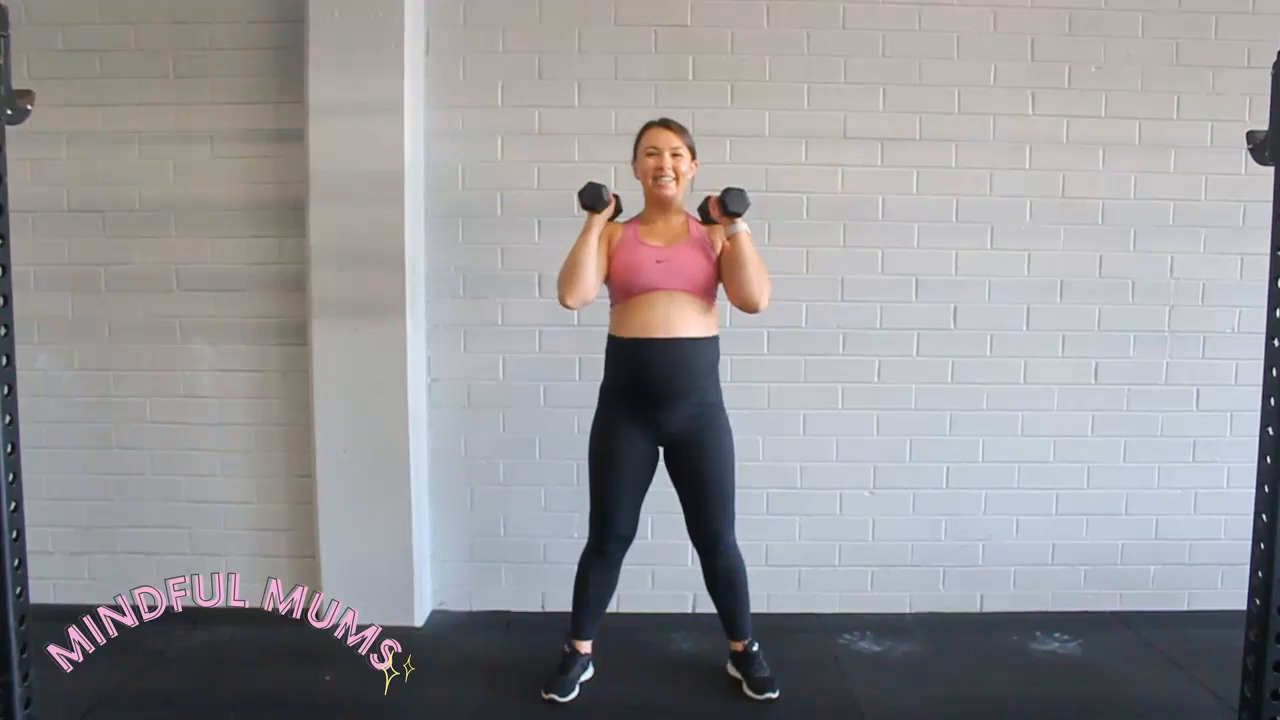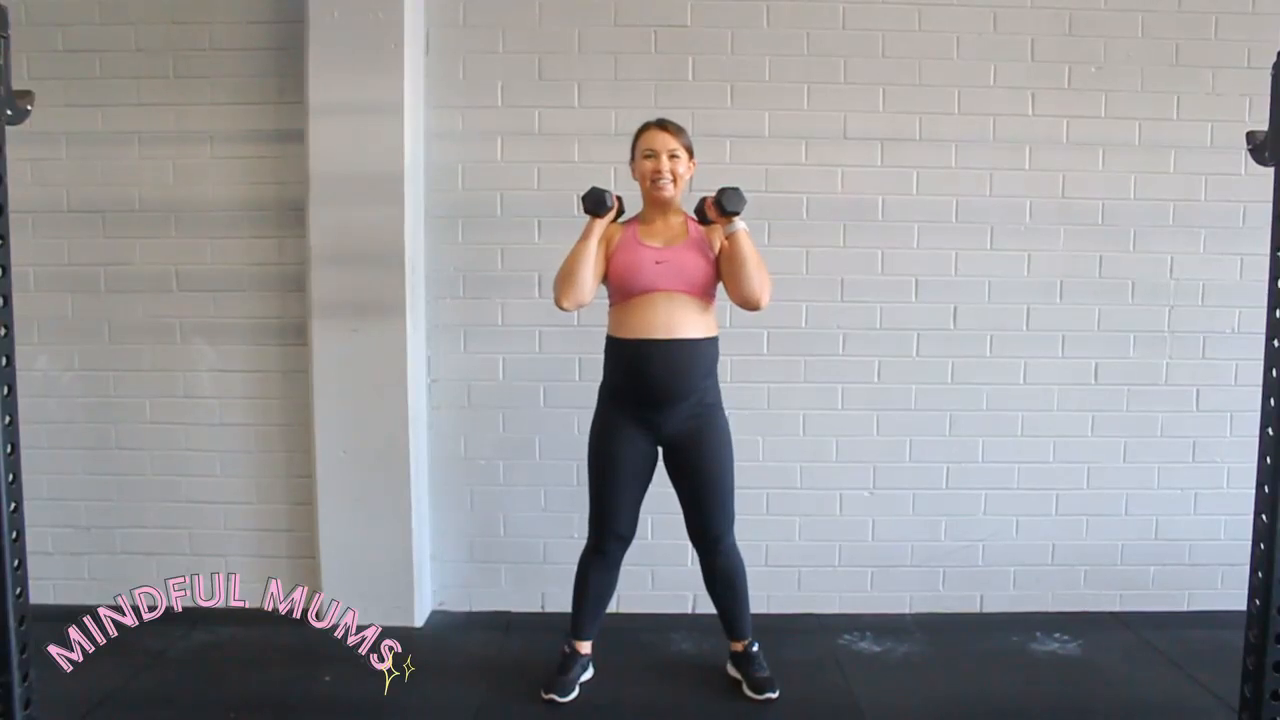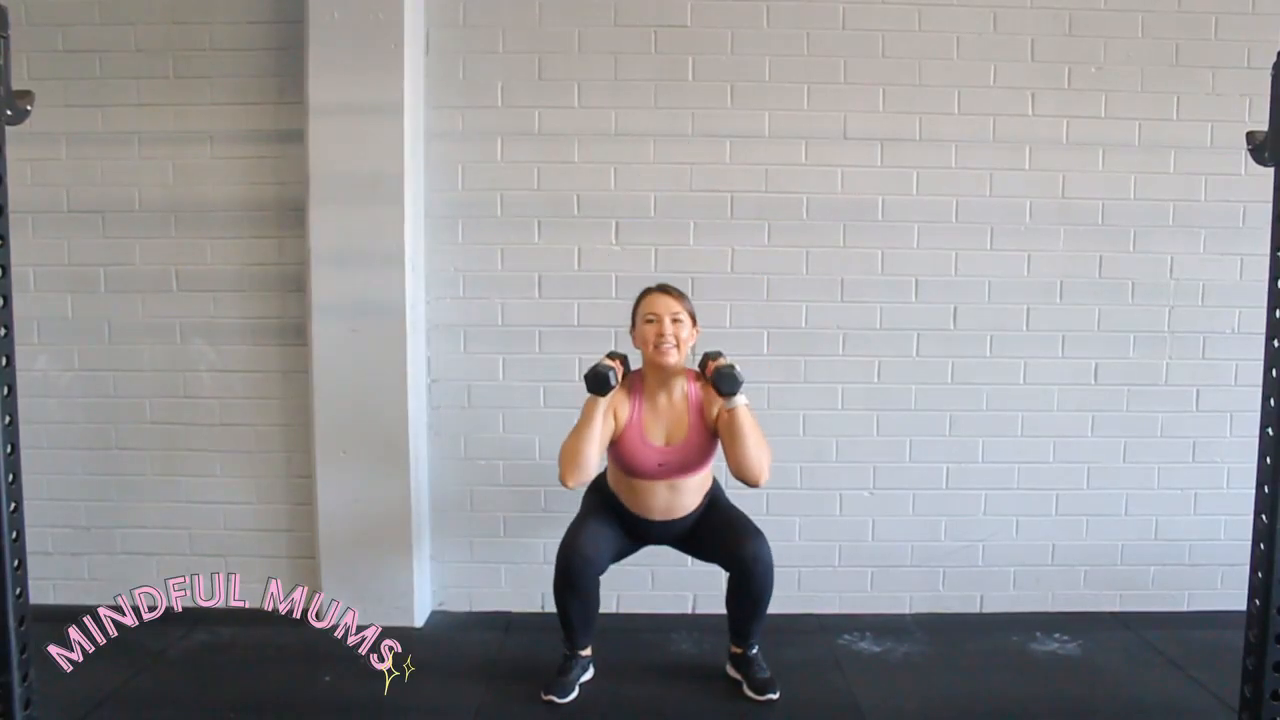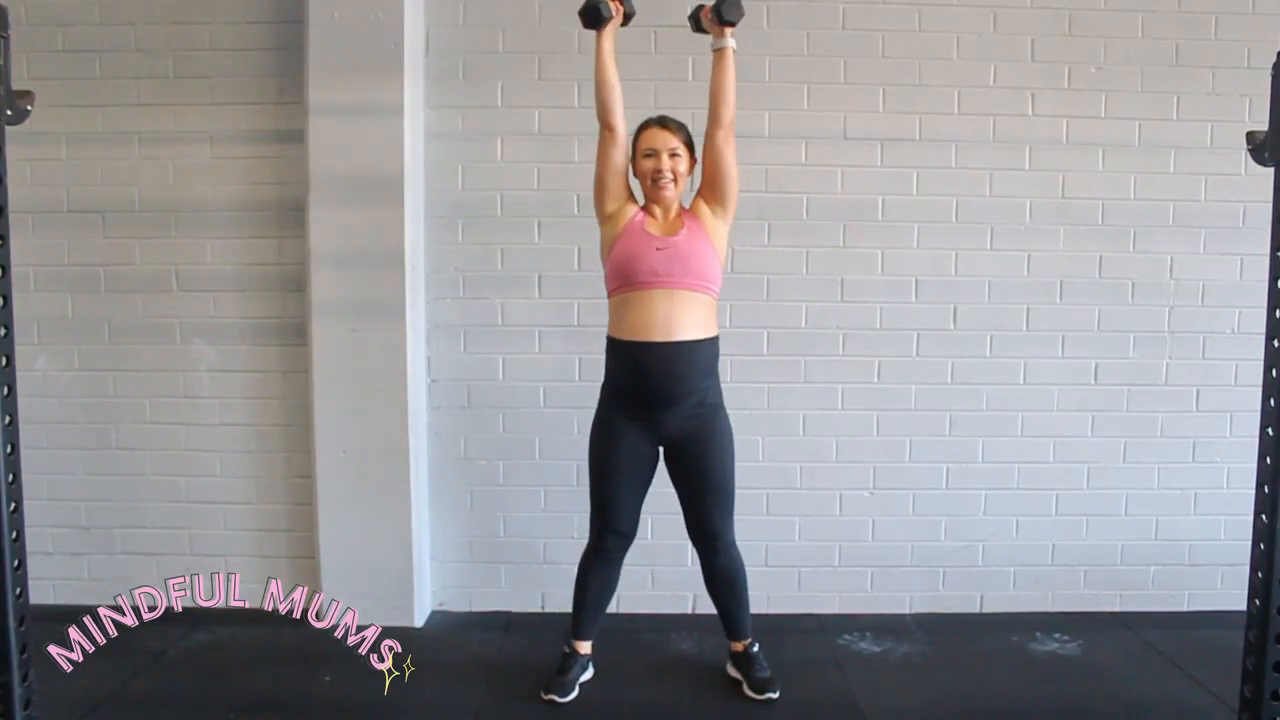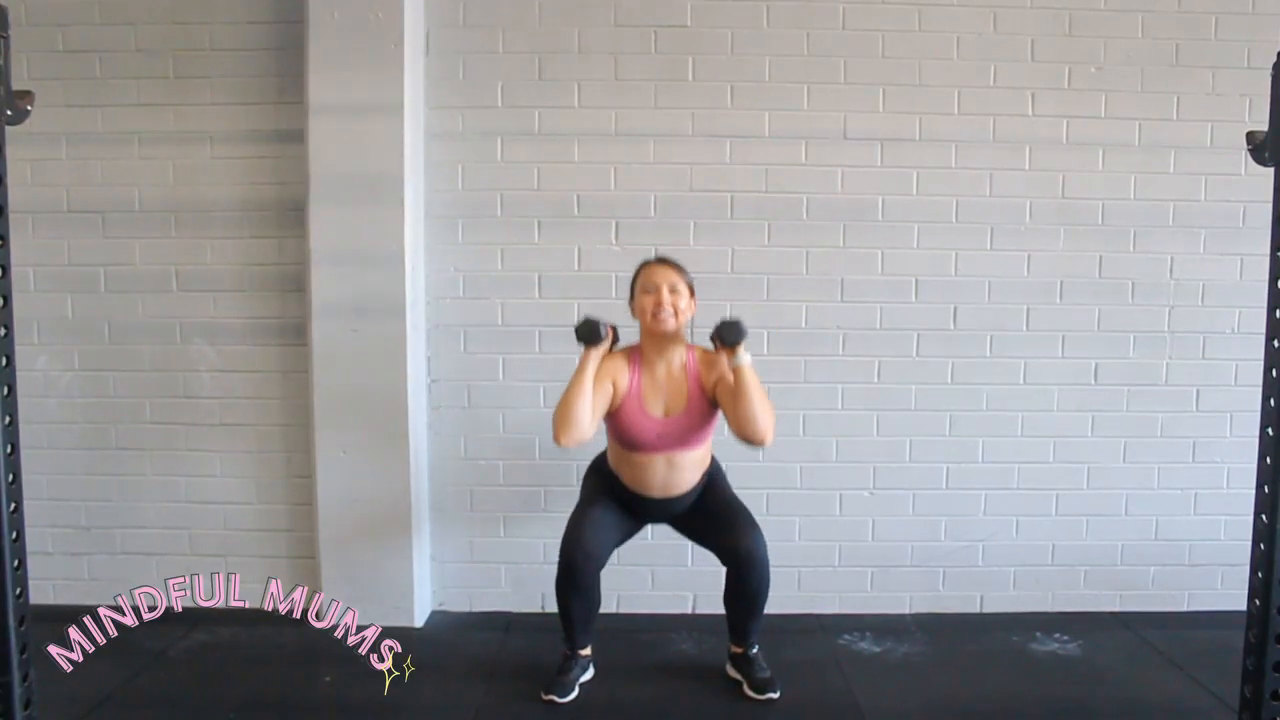
dt=1s
person 1, frame 1
left shoulder: (715, 236)
right shoulder: (615, 235)
left elbow: (754, 300)
right elbow: (572, 296)
left wrist: (737, 227)
right wrist: (593, 223)
left hip: (698, 404)
right hip: (626, 404)
left knee: (716, 538)
right knee: (608, 537)
left ankle: (744, 651)
right ankle: (578, 653)
person 1, frame 2
left shoulder: (712, 235)
right shoulder: (614, 235)
left elbow: (755, 297)
right elbow: (568, 298)
left wrist: (734, 223)
right wrist: (594, 225)
left hip: (696, 402)
right hip: (625, 402)
left knee: (715, 537)
right knee: (608, 537)
left ankle: (744, 652)
right ankle: (577, 654)
person 1, frame 3
left shoulder: (711, 397)
right shoulder: (616, 400)
left elbow: (756, 475)
right elbow: (573, 476)
left wrist: (735, 399)
right wrist: (597, 401)
left hip: (697, 512)
right hip: (619, 512)
left knee: (755, 558)
right knee: (576, 560)
left ankle: (744, 654)
right ankle: (578, 656)
person 1, frame 4
left shoulder: (711, 219)
right shoulder: (619, 218)
left elbow: (726, 124)
right elbow: (609, 124)
left hip: (697, 401)
right hip: (626, 401)
left knee: (715, 537)
right knee: (609, 536)
left ankle: (743, 651)
right ankle: (579, 654)
person 1, frame 5
left shoulder: (712, 367)
right shoulder: (612, 369)
left elbow: (760, 433)
right elbow: (567, 434)
left wrist: (739, 358)
right wrist: (590, 356)
left hip: (696, 491)
right hip: (618, 491)
left knee: (750, 552)
right knee: (579, 555)
left ankle: (744, 652)
right ankle: (578, 654)
